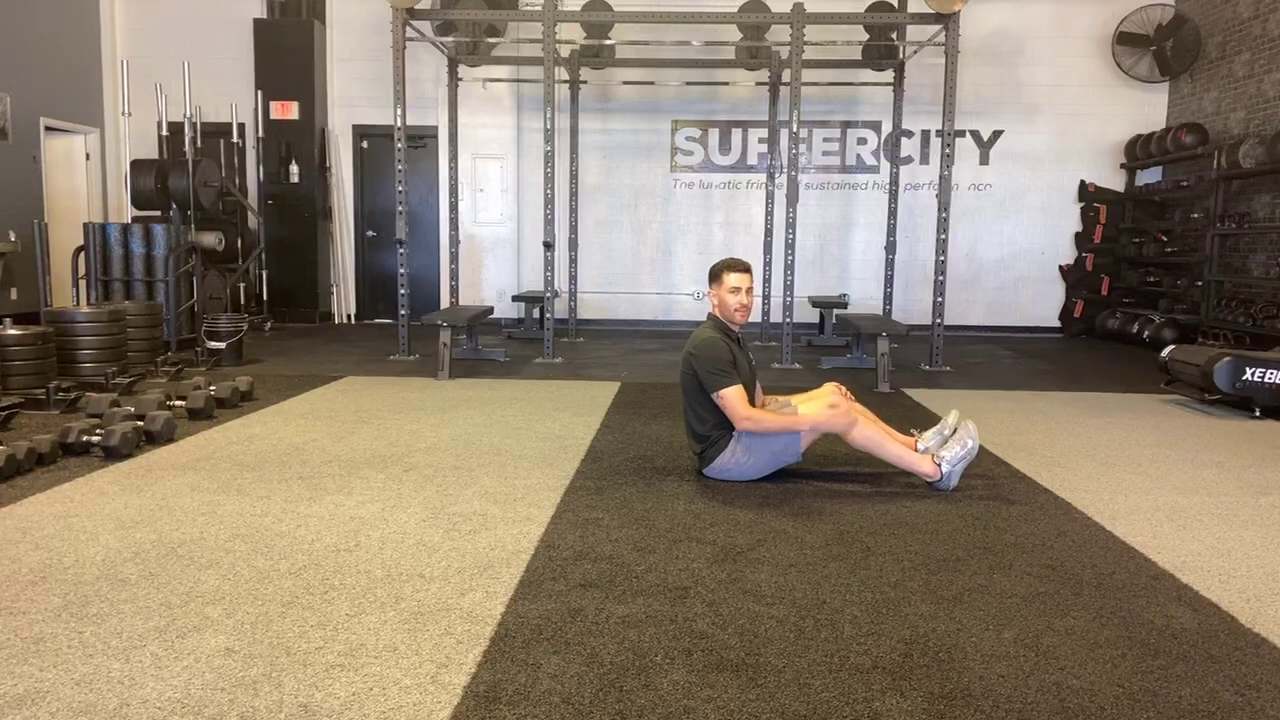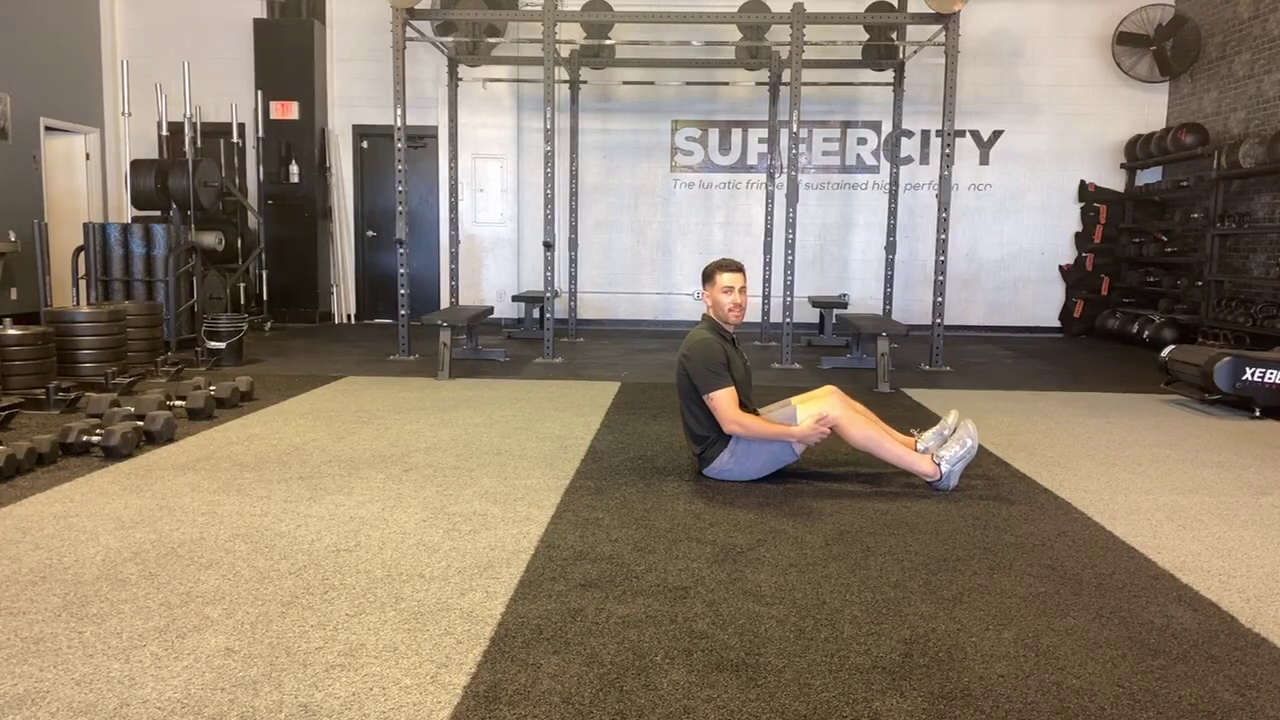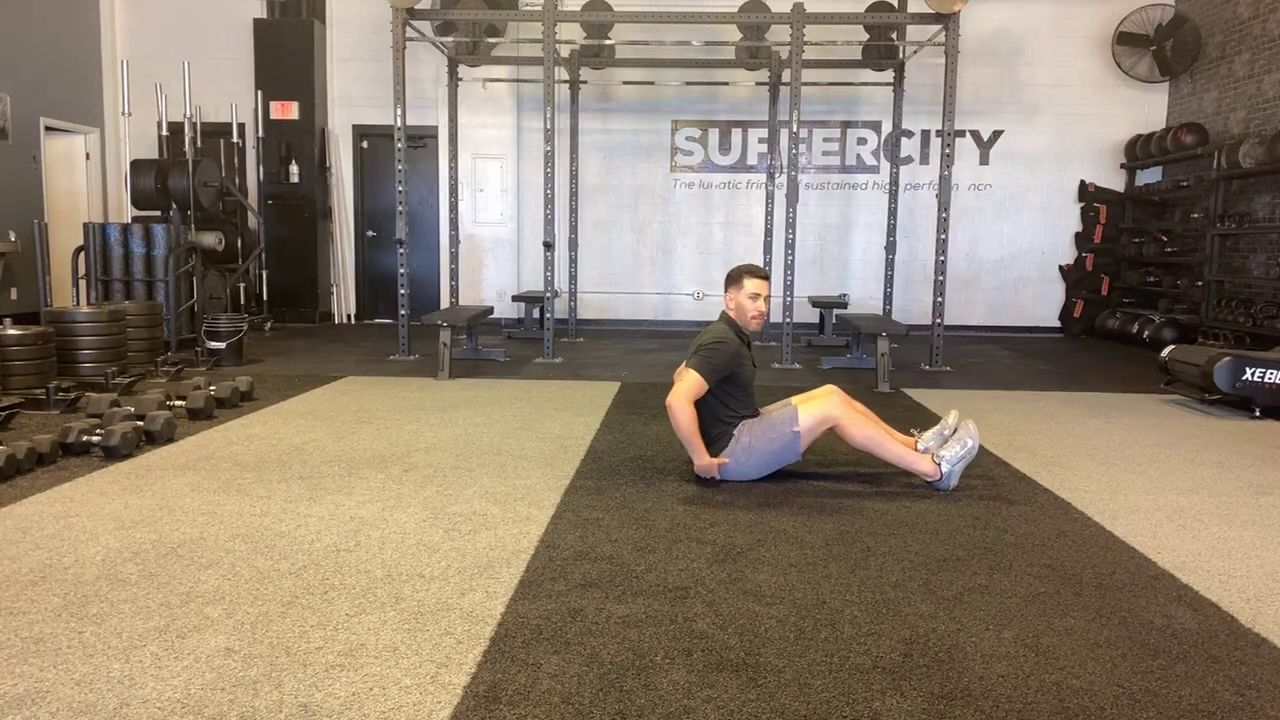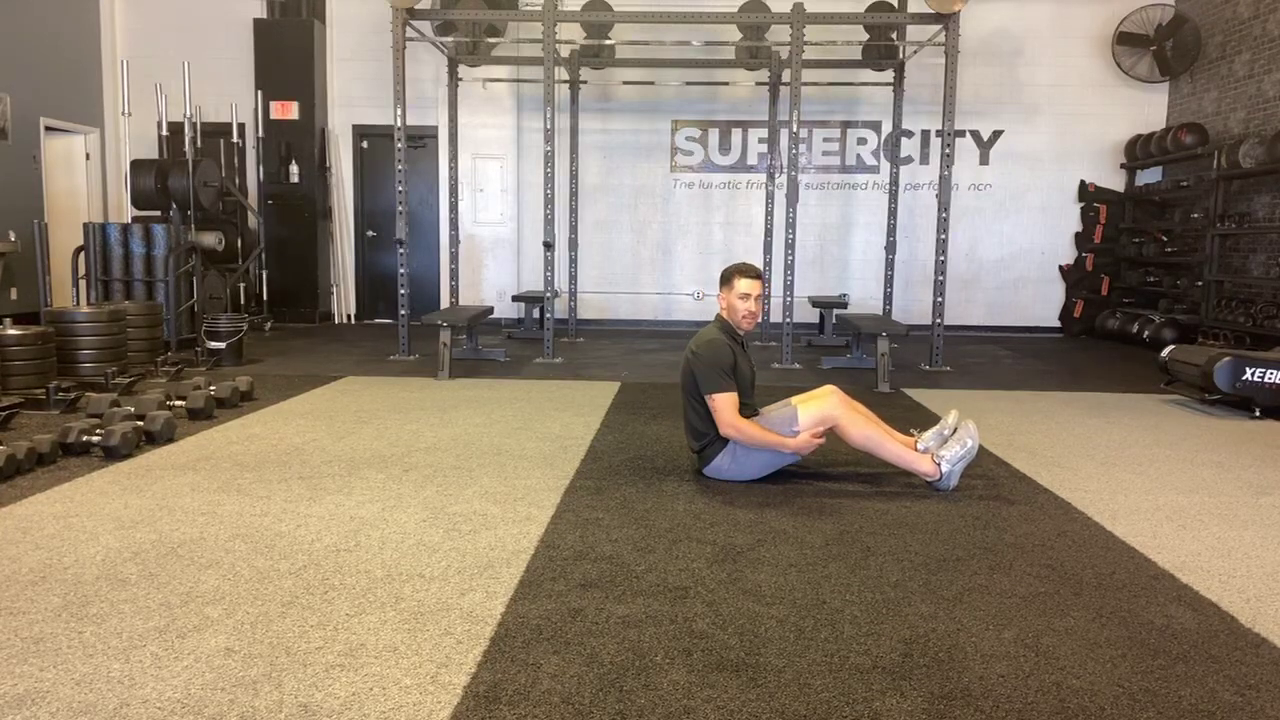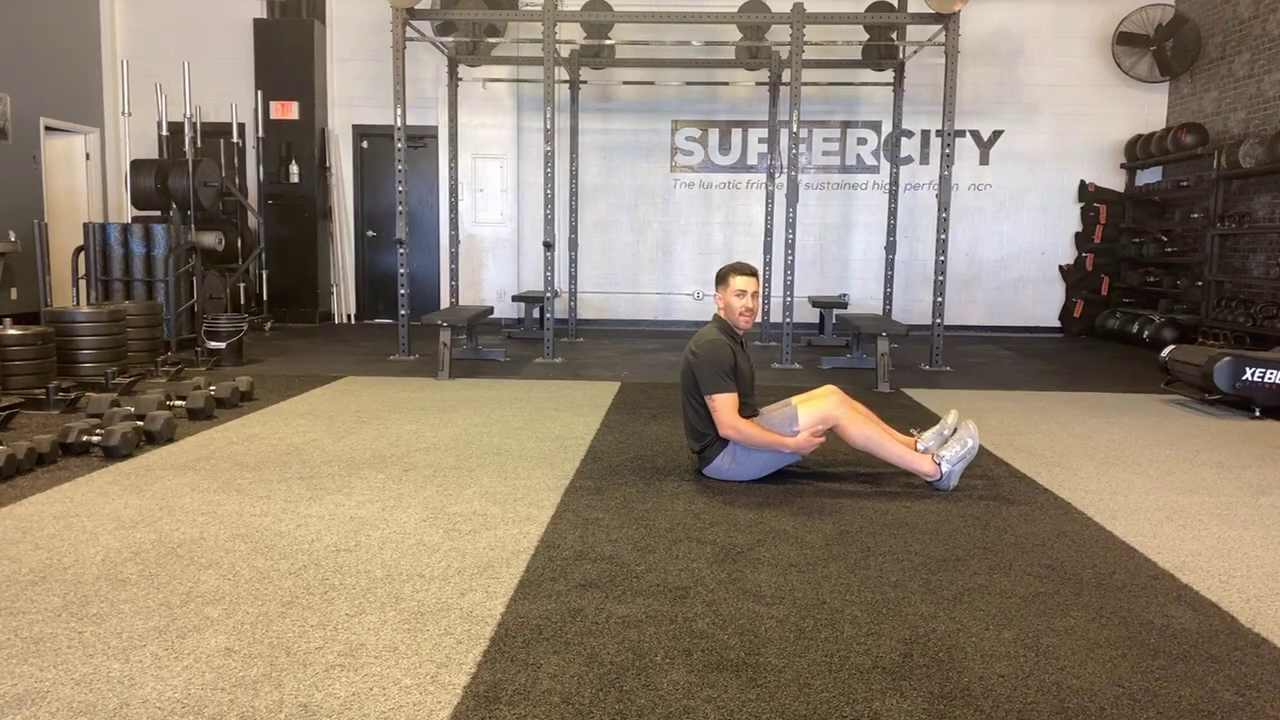
dt=1s
person 1, frame 1
left shoulder: (730, 338)
right shoulder: (710, 345)
left elbow: (758, 403)
right elbow: (744, 418)
left wrist: (817, 397)
right wrist: (813, 420)
left hip: (736, 442)
right hip: (725, 454)
left knee: (831, 397)
right knee: (833, 409)
left ankle: (915, 445)
right ankle: (932, 469)
person 1, frame 2
left shoulder: (722, 338)
right shoulder: (705, 346)
right elbow: (731, 422)
left wrist: (795, 425)
right wrist: (797, 433)
left hip: (737, 442)
right hip: (726, 454)
left knee: (830, 394)
right knee: (832, 408)
left ankle: (915, 445)
right ankle: (932, 469)
person 1, frame 3
left shoulder: (728, 335)
right shoulder: (723, 344)
left elbow: (680, 377)
right elbow: (677, 401)
right wrist: (702, 459)
left hip: (738, 432)
right hip: (729, 450)
left knee: (830, 393)
right knee: (833, 407)
left ankle: (914, 445)
right ankle: (933, 469)
person 1, frame 4
left shoulder: (730, 339)
right shoulder: (714, 347)
right elbow: (729, 426)
left wrist: (794, 433)
right wrist: (792, 445)
left hip: (737, 441)
right hip: (724, 454)
left knee: (830, 393)
right knee: (832, 408)
left ankle: (915, 445)
right ankle: (932, 469)
person 1, frame 5
left shoulder: (728, 339)
right shoulder: (714, 347)
right elbow: (728, 426)
left wrist: (790, 436)
right wrist: (792, 444)
left hip: (738, 440)
right hip: (725, 454)
left knee: (831, 394)
right knee: (832, 408)
left ankle: (915, 446)
right ankle: (933, 469)
